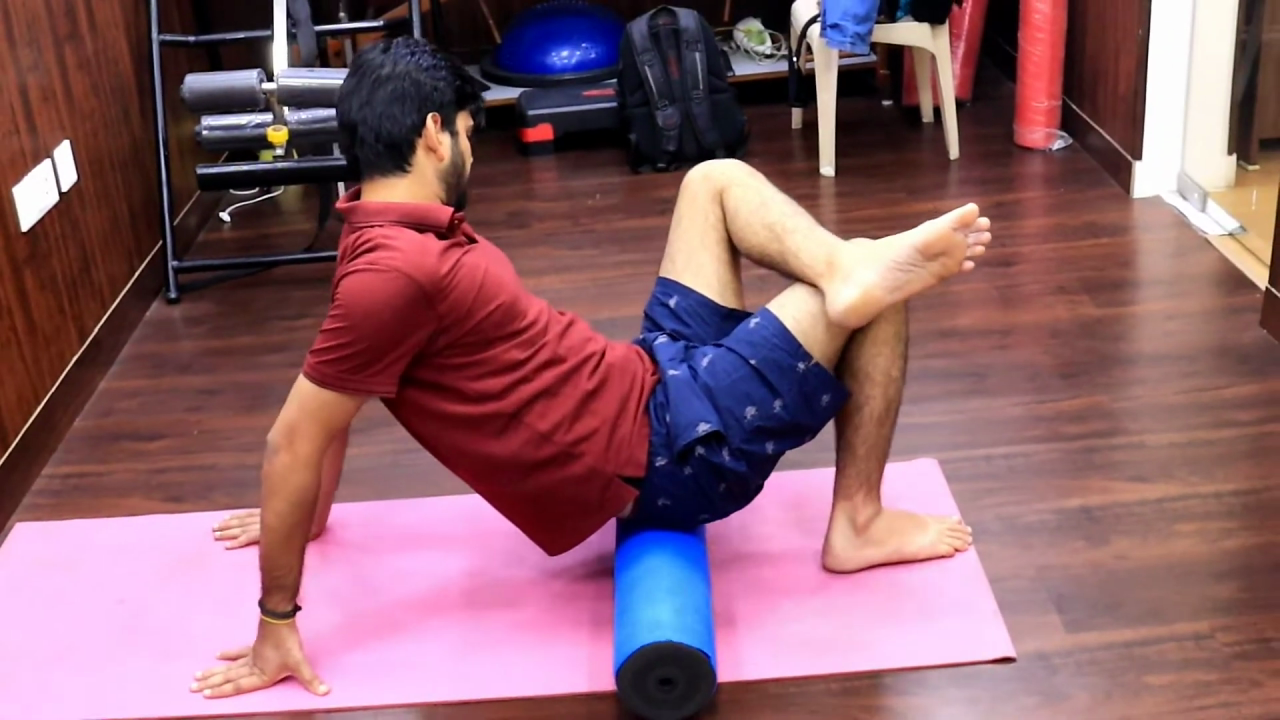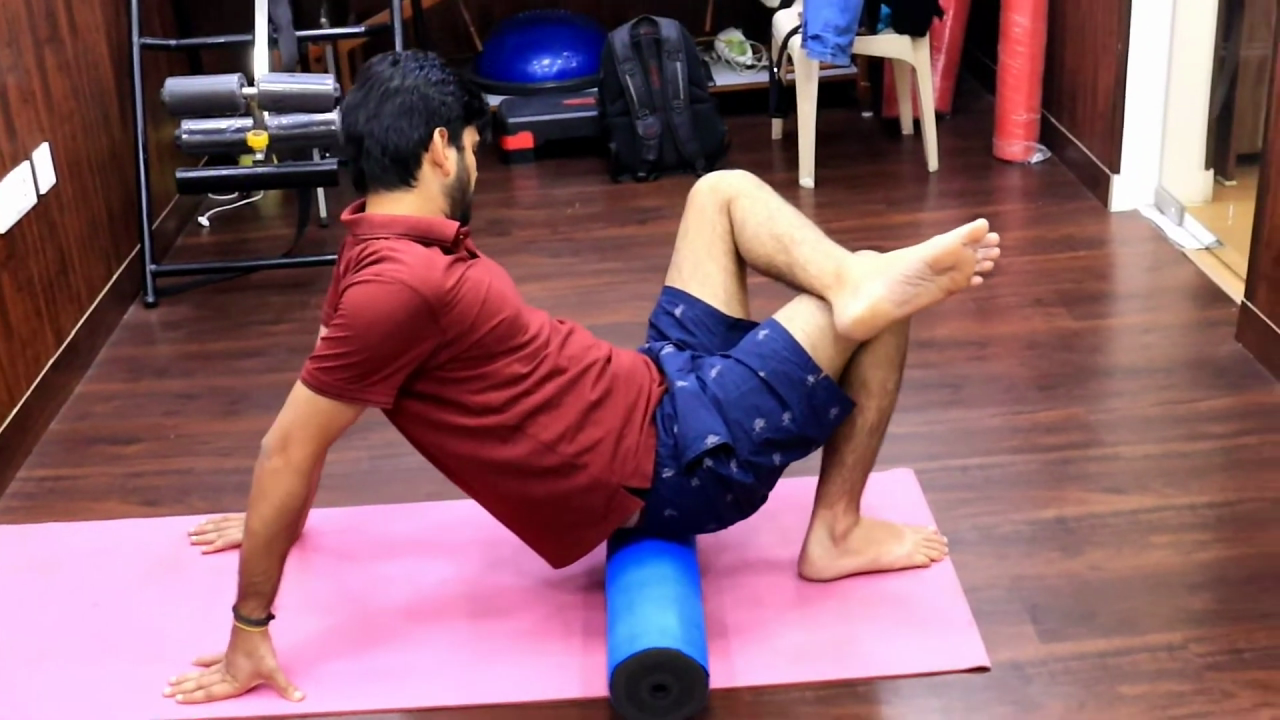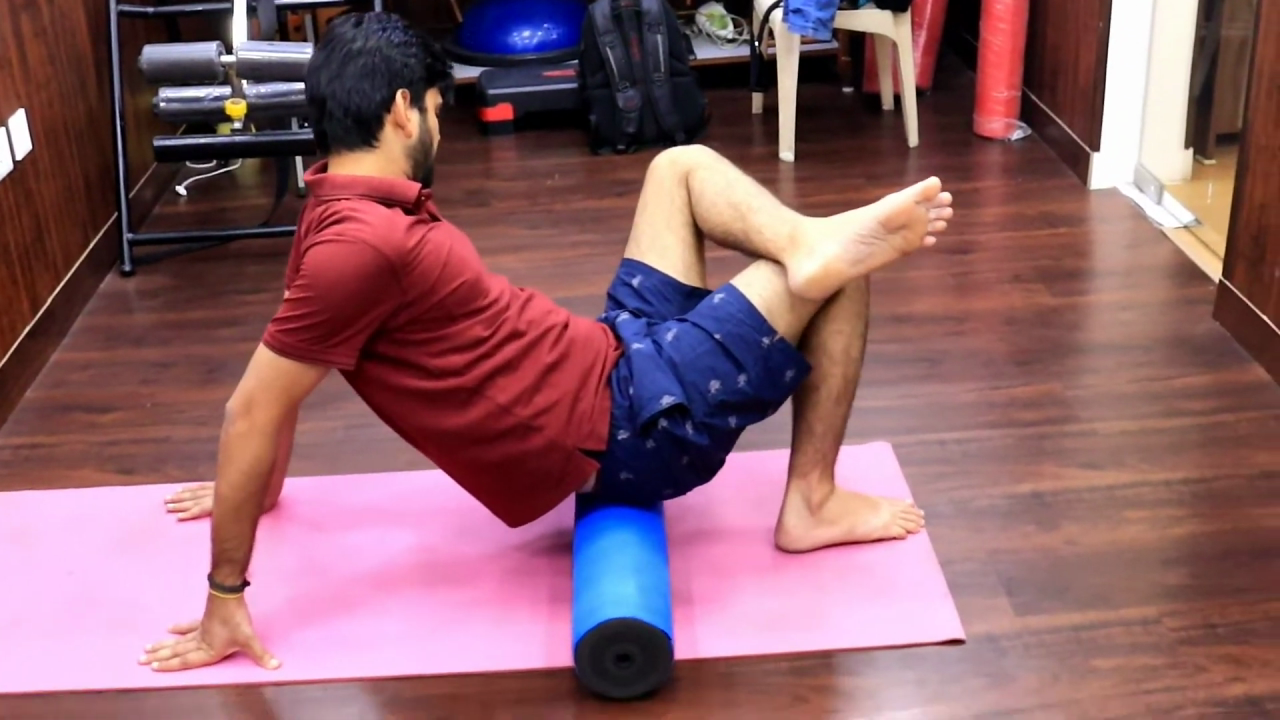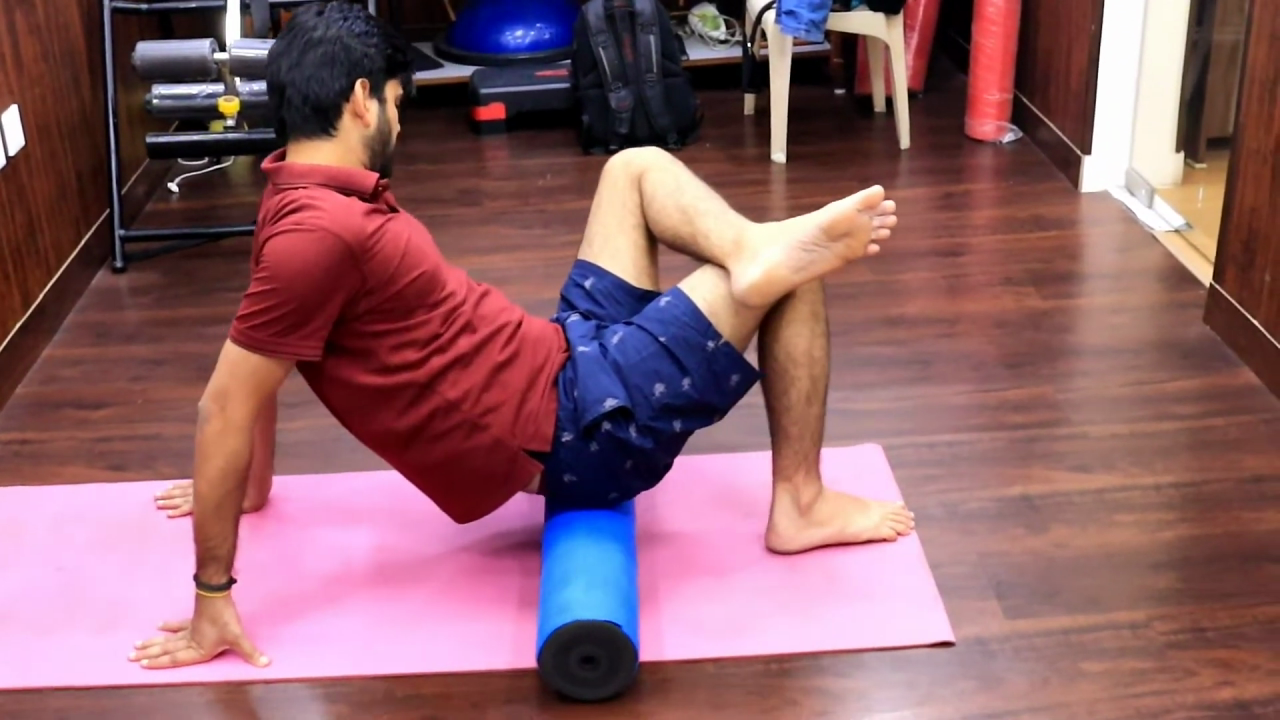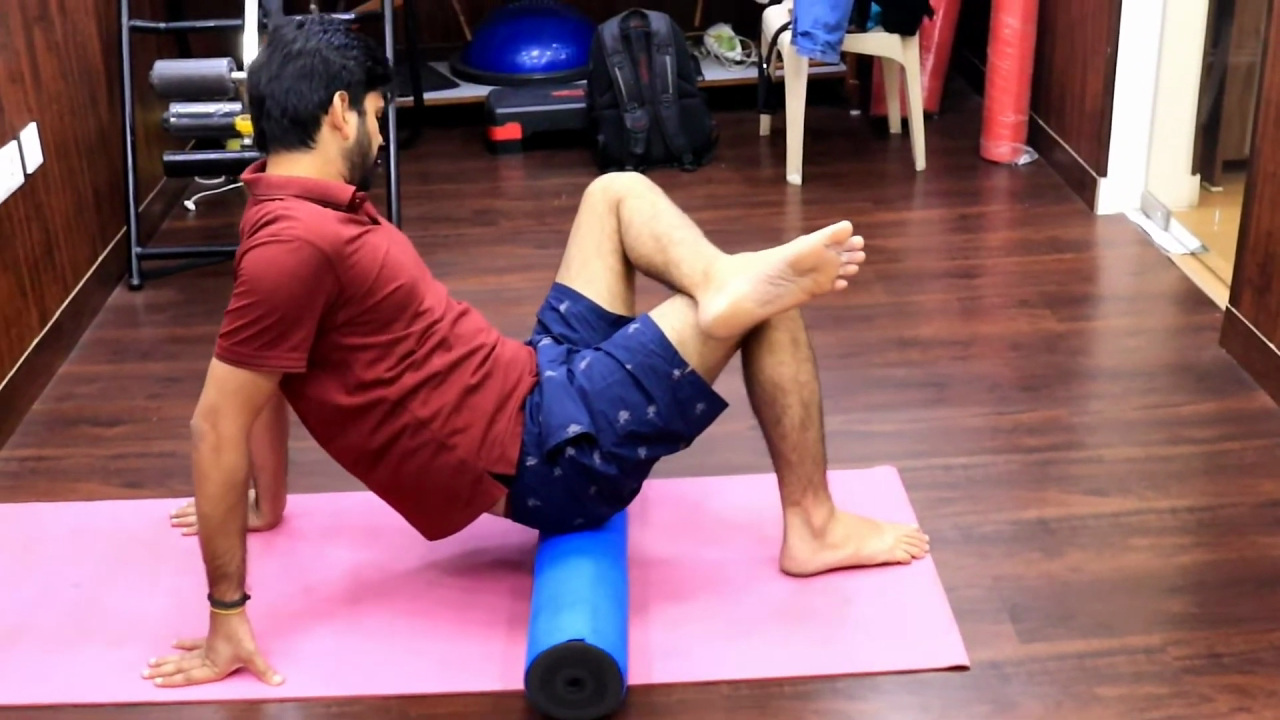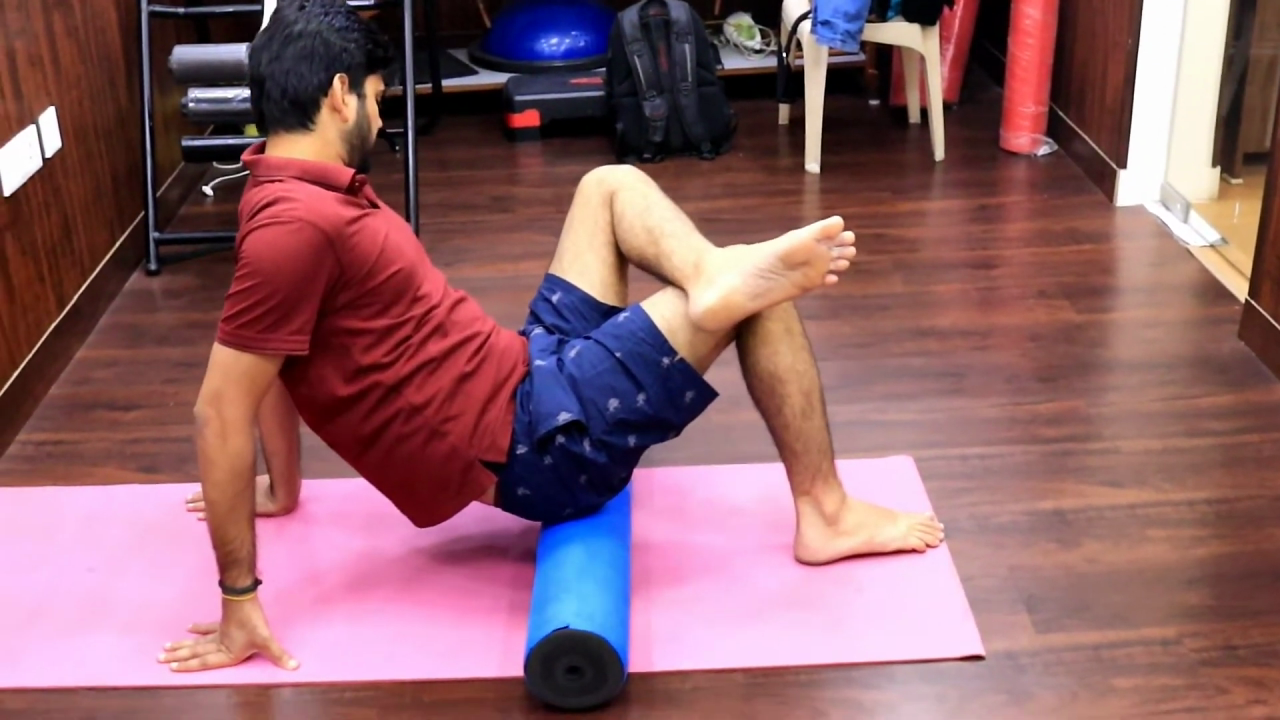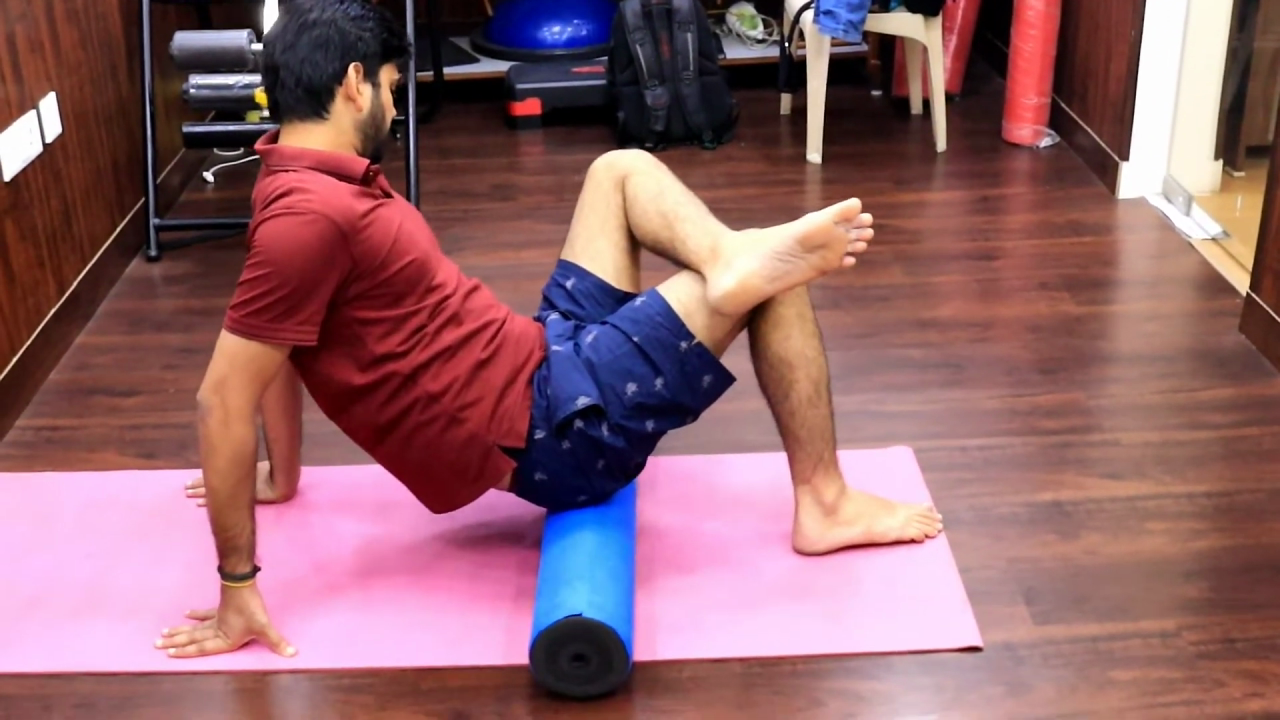
dt=0.4s
person 1, frame 1
left shoulder: (389, 234)
right shoulder: (398, 271)
left elbow: (329, 386)
right elbow: (293, 442)
right wrist: (276, 627)
left hip: (652, 381)
right hip: (669, 449)
left knee: (716, 181)
right knee: (874, 295)
left ankle: (846, 268)
right ankle: (861, 521)
person 1, frame 2
left shoulder: (384, 245)
right shoulder: (402, 284)
left elbow: (322, 370)
right elbow: (288, 447)
right wrist: (249, 633)
left hip: (657, 388)
right hip: (676, 456)
left knee: (726, 191)
right knee: (880, 304)
left ankle: (855, 283)
right ankle: (839, 531)
person 1, frame 3
left shoulder: (346, 208)
right shoulder: (362, 243)
left elbow: (285, 340)
right elbow: (252, 410)
right wrist: (225, 601)
left hip: (615, 357)
right hip: (632, 422)
left knee: (683, 167)
right knee: (839, 272)
left ankle: (811, 242)
right ankle: (814, 500)
person 1, frame 4
left shoulder: (310, 197)
right shoulder: (320, 231)
left elbow: (257, 373)
right elbow: (224, 407)
left wrist: (255, 485)
right wrist: (213, 596)
right hip: (579, 426)
left knee: (637, 168)
right knee: (793, 277)
left ankle: (754, 250)
right ankle: (802, 504)
person 1, frame 5
left shoulder: (298, 208)
right shoulder: (296, 243)
left elbow: (267, 377)
right elbow: (217, 425)
left wrist: (268, 503)
right wrist: (227, 615)
left hip: (540, 382)
right hip: (544, 452)
left knee: (618, 193)
right knee: (771, 305)
left ankle: (724, 284)
right ankle: (814, 525)
person 1, frame 6
left shoulder: (299, 193)
right shoulder: (297, 224)
left elbow: (279, 365)
right elbow: (221, 412)
left wrist: (284, 489)
right wrist: (238, 601)
left hip: (530, 374)
right hip: (534, 441)
left knee: (612, 185)
right knee: (762, 297)
left ankle: (713, 277)
right ankle: (825, 512)
person 1, frame 7
left shoulder: (309, 179)
right shoulder: (310, 214)
left elbow: (283, 347)
right elbow: (223, 399)
left wrist: (282, 474)
right wrist: (237, 588)
left hip: (544, 358)
right hip: (553, 427)
left knee: (624, 170)
right knee: (775, 279)
left ankle: (733, 260)
right ankle: (824, 501)
